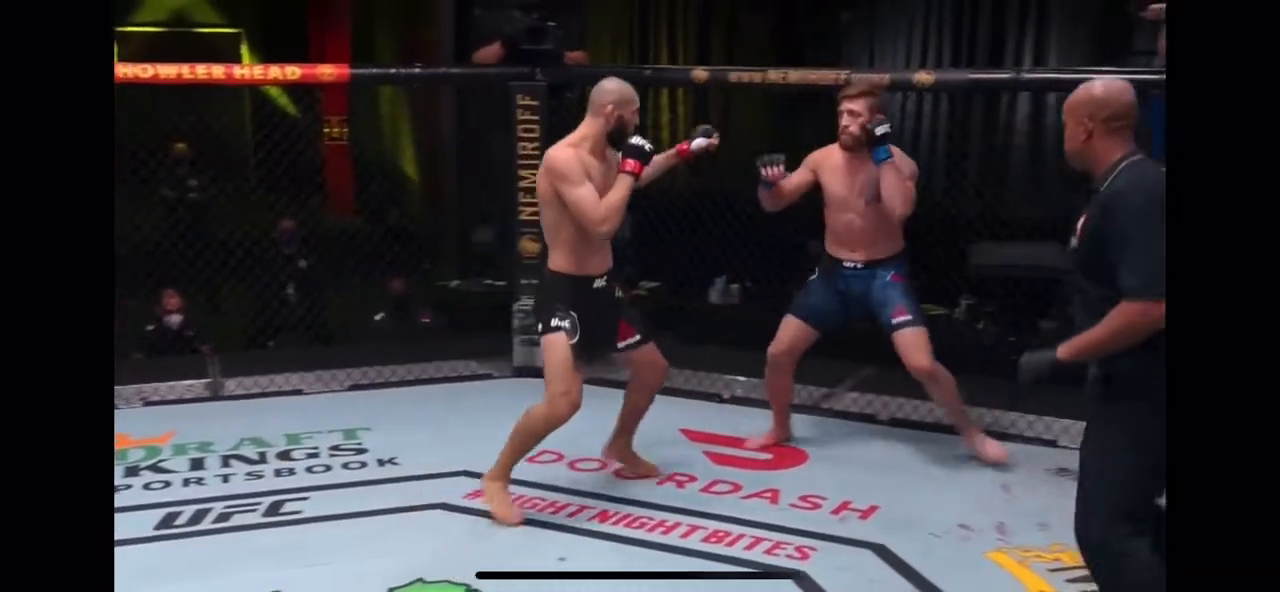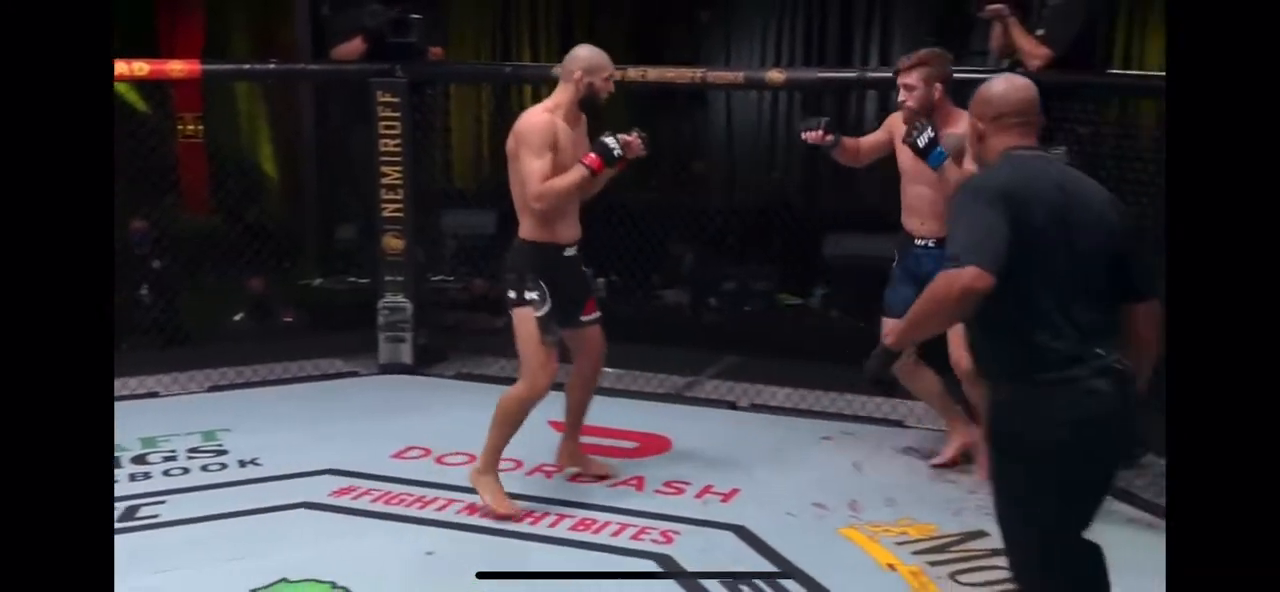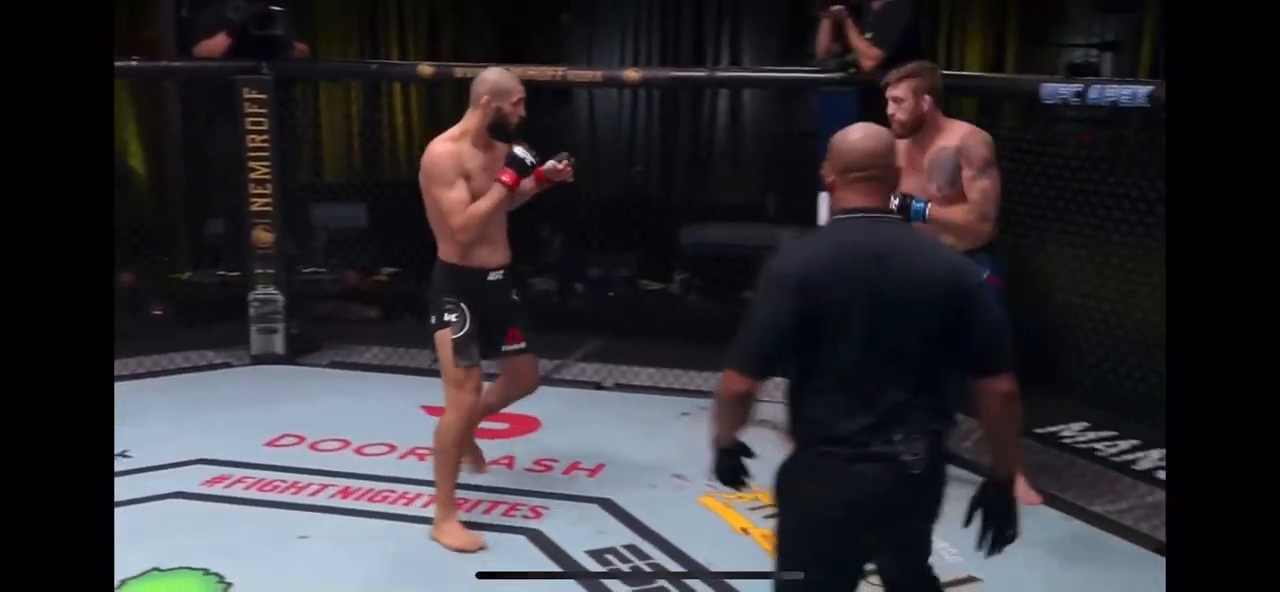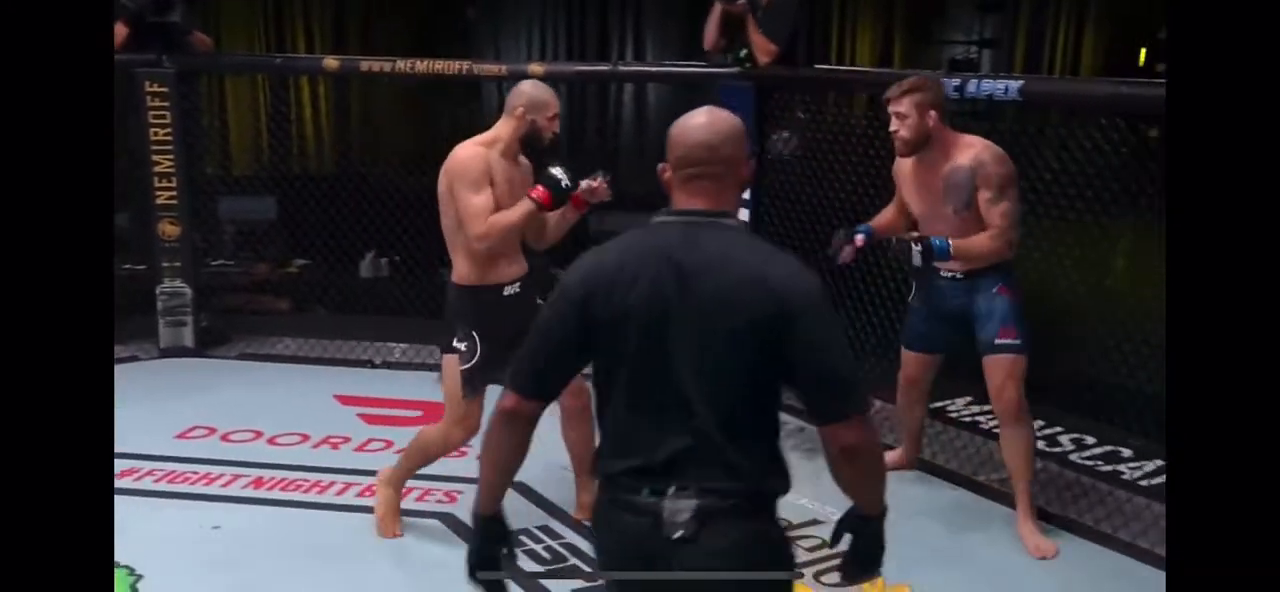
dt=0.4s
person 1, frame 1
left shoulder: (1127, 195)
right shoulder: (1144, 186)
left elbow: (1147, 310)
left wrist: (1059, 355)
left hip: (1141, 383)
right hip: (1146, 378)
left knee: (1104, 529)
right knee: (1130, 514)
person 1, frame 2
left shoulder: (986, 189)
right shoulder: (1096, 197)
left elbow: (965, 282)
right elbow: (1142, 313)
left wrist: (895, 341)
right wrist: (1126, 397)
left hip: (1036, 407)
right hip: (1104, 400)
right knee: (1063, 547)
person 1, frame 3
left shoulder: (798, 263)
right shoulder: (948, 266)
left elbow: (738, 383)
right elbow: (999, 390)
left wrist: (724, 443)
right wrist: (1003, 482)
left hip: (828, 476)
right hip: (918, 471)
person 1, frame 4
left shoulder: (600, 269)
right shoulder: (785, 282)
left elbow: (516, 411)
right elbow: (849, 438)
left wrist: (487, 516)
right wrist: (869, 515)
left hip: (624, 536)
right hip: (737, 538)
person 2, frame 1
left shoulder: (607, 151)
right shoulder: (564, 159)
left elbow: (632, 179)
right elbow: (603, 222)
left wrist: (683, 151)
right wrist: (629, 168)
left hip: (602, 288)
right hip: (564, 294)
left knee: (653, 369)
right knee: (563, 400)
left ankle: (620, 447)
right ankle: (497, 477)
person 2, frame 2
left shoulder: (578, 123)
right shoulder: (535, 125)
right elbow: (536, 199)
left wrist: (617, 160)
right wrist: (589, 162)
left hip: (569, 258)
right hip: (532, 262)
left knee: (591, 357)
right knee: (538, 376)
left ankle: (570, 452)
right ankle: (486, 472)
person 2, frame 3
left shoulder: (500, 146)
right shoulder: (443, 154)
right elbow: (462, 227)
left wrist: (542, 178)
right wrist: (508, 178)
left hip: (498, 282)
right hip: (458, 287)
left knee: (521, 380)
right knee: (463, 396)
left ankle: (461, 441)
right ankle: (444, 517)
person 2, frame 4
left shoulder: (523, 162)
right shoulder: (469, 159)
left elbow: (541, 238)
right elbow: (481, 238)
left wrist: (579, 203)
right wrist: (538, 196)
left hip: (519, 297)
right hip: (474, 304)
left knee: (574, 395)
right knee: (459, 429)
left ankle: (588, 499)
right ankle: (391, 484)
person 3, frame 1
left shoulder: (902, 163)
right shoulder: (822, 158)
left elbow: (899, 212)
right elbow: (772, 203)
left wrist: (882, 154)
right wrist: (769, 182)
left hip: (883, 274)
right hip: (834, 273)
left knee: (921, 365)
right knee: (779, 355)
left ankle: (971, 434)
right ankle: (779, 426)
person 3, frame 2
left shoulder: (972, 132)
right shoulder: (899, 124)
right elbow: (859, 153)
left wrist: (938, 154)
right wrist: (831, 141)
right hip: (912, 253)
left knee: (964, 363)
right knee: (897, 356)
left ankle: (987, 438)
right ankle: (962, 431)
person 3, frame 3
left shoulder: (970, 144)
right shoulder: (905, 145)
left elbow: (983, 221)
left wrist: (917, 210)
left hip: (975, 265)
left ankle: (1012, 469)
person 3, frame 4
left shoulder: (985, 161)
right shoulder: (906, 163)
left elbow: (1004, 241)
left wrist: (941, 248)
right wrist: (865, 233)
left hip: (990, 285)
right hip: (936, 283)
left knee: (1008, 402)
right knee: (910, 382)
left ankle: (1026, 518)
right ankle: (909, 449)
